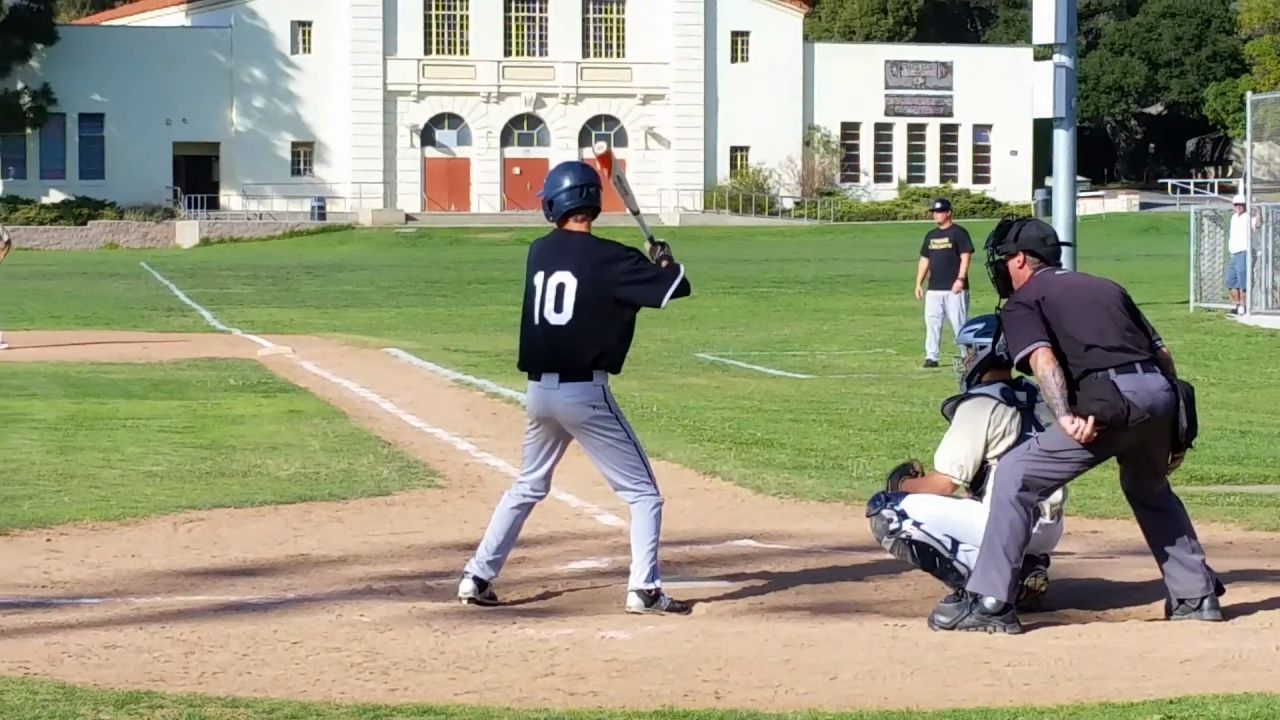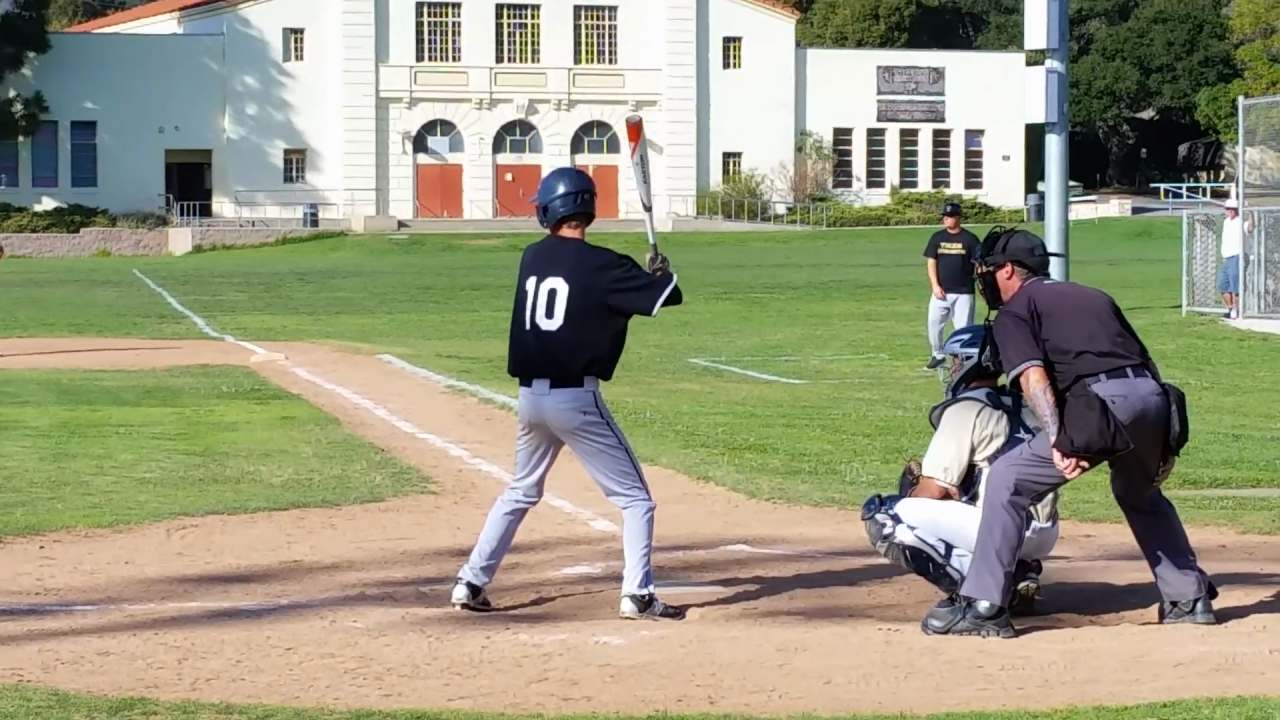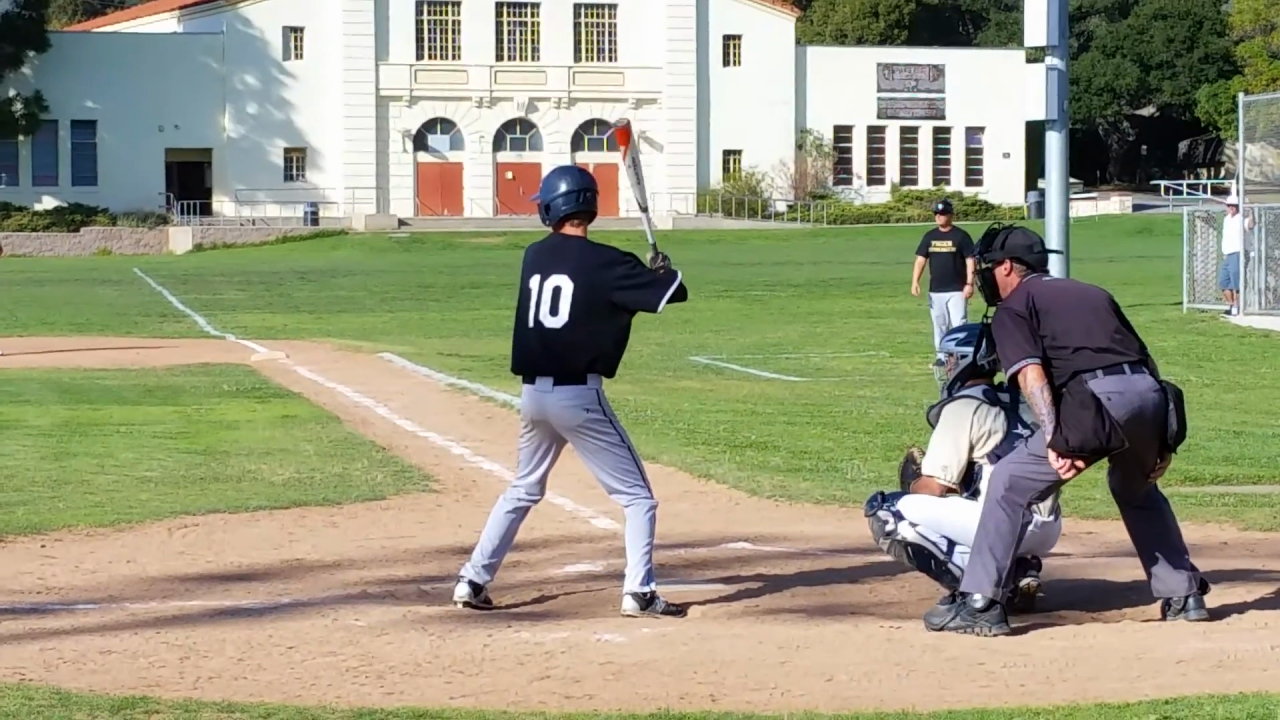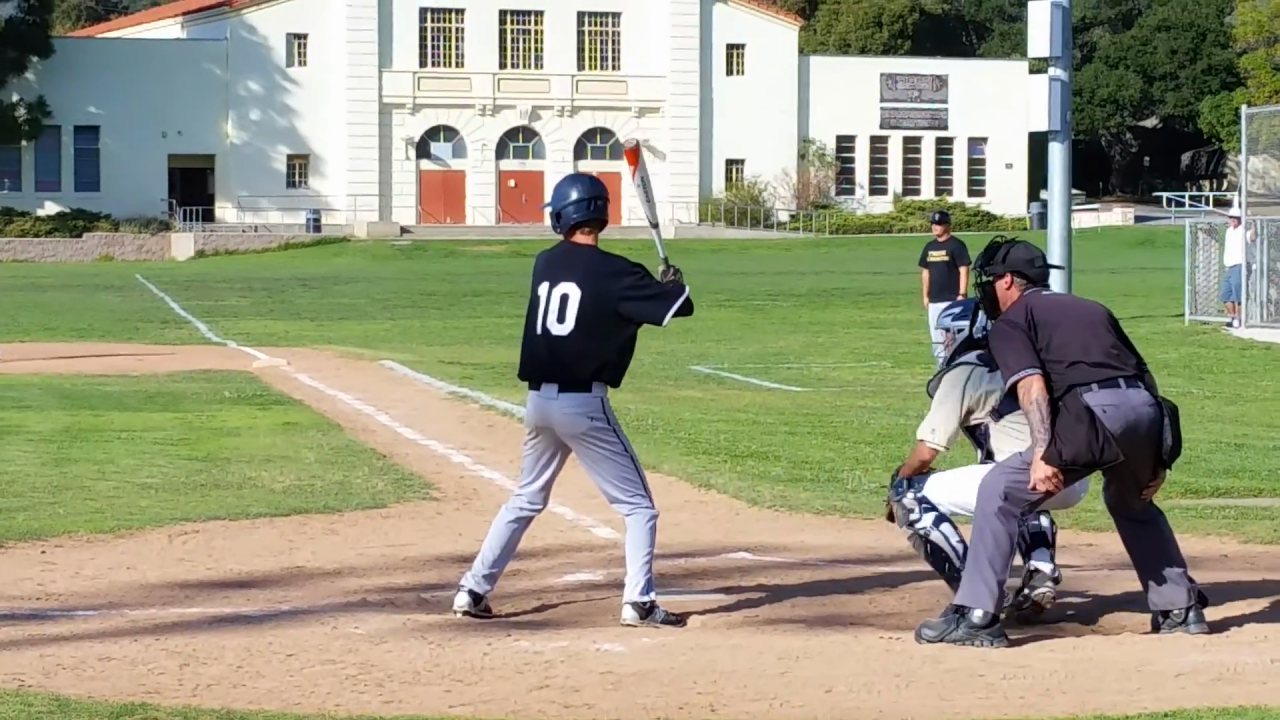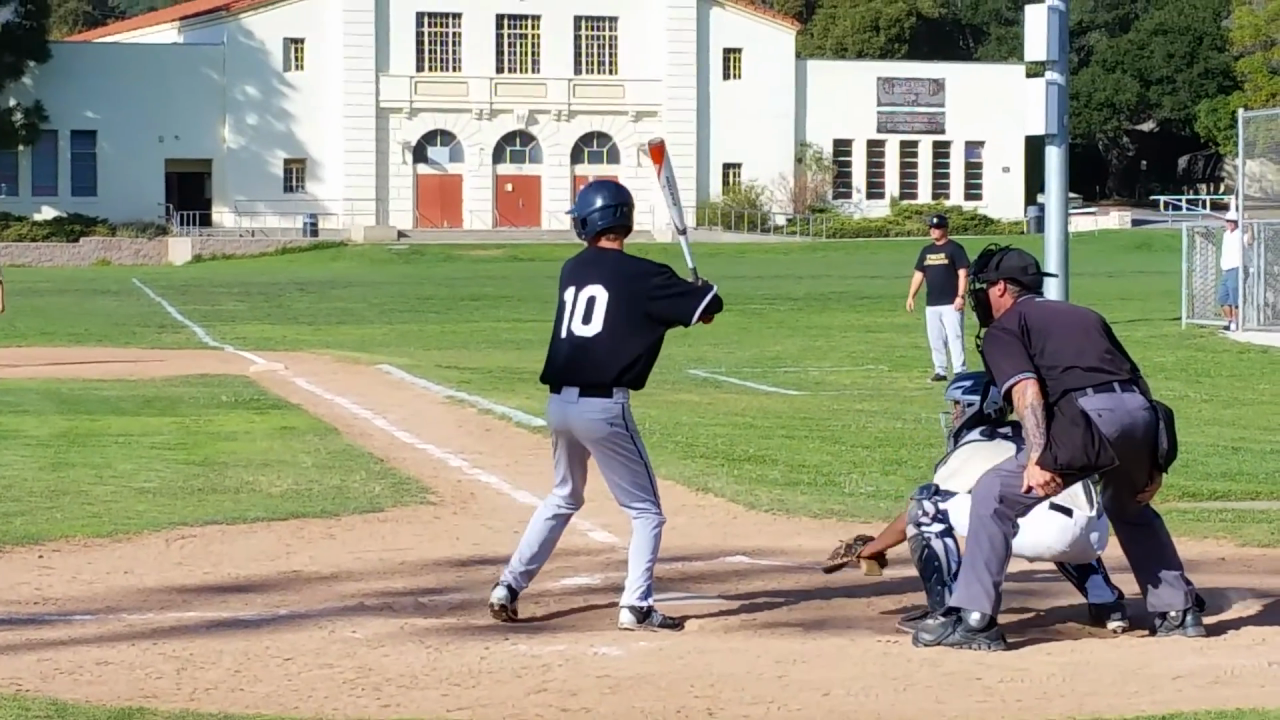
dt=0.5s
person 1, frame 1
left shoulder: (538, 251)
right shoulder: (609, 257)
right elbow: (677, 287)
left wrist: (643, 266)
right wrist: (663, 262)
left hip: (540, 390)
right hip: (585, 392)
left knee: (527, 487)
right knee: (643, 493)
left ankle: (477, 577)
right ankle: (644, 590)
person 1, frame 2
left shoulder: (531, 257)
right shoulder: (601, 264)
right elbow: (669, 296)
left wrist: (638, 276)
right wrist: (658, 272)
left hip: (531, 395)
right hip: (575, 398)
left knee: (519, 492)
right knee: (636, 499)
left ankle: (470, 583)
right ankle: (638, 595)
person 1, frame 3
left shoulder: (533, 255)
right shoulder: (605, 262)
right elbow: (674, 292)
left wrist: (639, 274)
right wrist: (659, 270)
left hip: (534, 393)
right hip: (578, 395)
left knee: (522, 490)
right knee: (637, 496)
left ankle: (472, 581)
right ankle: (640, 593)
person 1, frame 4
left shoulder: (545, 262)
right shoulder: (613, 271)
right elbow: (679, 306)
left wrist: (650, 286)
right wrist: (671, 282)
left hip: (540, 400)
right hip: (583, 403)
left knee: (526, 499)
right knee: (638, 506)
left ankle: (472, 590)
right ankle: (639, 603)
person 1, frame 5
left shoulder: (572, 269)
right shoulder: (642, 274)
right elbow: (709, 306)
left wrist: (679, 306)
right wrist: (697, 297)
left hip: (560, 402)
right hip: (603, 407)
left knee: (563, 499)
right knee: (645, 511)
left ankle: (510, 585)
right ankle: (637, 606)
person 2, frame 1
left shoulder: (1023, 301)
right shoulder: (1107, 287)
left elbow: (1042, 358)
right elbow: (1161, 353)
left wrist: (1065, 417)
right wrist: (1173, 428)
left hip: (1111, 401)
right hip: (1159, 393)
left knee: (1016, 476)
right knee: (1150, 489)
left ankle: (990, 603)
right ankle: (1197, 596)
person 2, frame 2
left shoulder: (1013, 310)
right shoulder: (1094, 295)
left elbow: (1033, 377)
left wrist: (1057, 441)
right wrist: (1163, 439)
left hip: (1103, 405)
right hip: (1153, 397)
left knee: (1007, 479)
right knee: (1141, 494)
left ankle: (984, 607)
right ankle: (1190, 598)
person 2, frame 3
left shoulder: (1012, 308)
right shoulder: (1094, 293)
left elbow: (1032, 375)
left wrist: (1053, 441)
right wrist: (1158, 441)
left hip: (1100, 402)
right hip: (1152, 396)
left knee: (1009, 482)
right knee: (1137, 490)
left ankle: (979, 603)
right ankle: (1183, 595)
person 2, frame 4
left shoulder: (1010, 321)
right shoulder: (1093, 308)
left elbow: (1032, 386)
left wrist: (1043, 453)
right wrist: (1154, 457)
left hip: (1094, 414)
right hip: (1146, 410)
left knee: (1000, 491)
right knee: (1132, 503)
left ankle: (977, 616)
right ankle: (1181, 609)
person 2, frame 5
left shoulder: (1003, 327)
right shoulder: (1086, 315)
left elbow: (1027, 389)
left wrist: (1039, 457)
right wrist: (1151, 461)
left hip: (1090, 418)
right hip: (1142, 416)
left knee: (994, 494)
right knee: (1131, 508)
left ankle: (975, 620)
right ankle: (1179, 611)
person 3, frame 1
left shoulder: (979, 403)
right shoulder: (1036, 398)
left elbow: (944, 485)
left wrist: (903, 484)
right hip: (1048, 529)
left knee: (885, 511)
right ankle: (1026, 568)
person 3, frame 2
left shoulder: (965, 408)
right shoulder: (1023, 406)
left elbow: (934, 489)
left wrist: (910, 493)
right hip: (1044, 533)
left knee: (881, 515)
right ankle: (1018, 573)
person 3, frame 3
left shoulder: (962, 406)
right shoulder: (1021, 403)
left elbow: (934, 488)
left wrist: (913, 483)
right wrist: (928, 469)
right hip: (1047, 529)
left knee: (883, 511)
right ankle: (1020, 570)
person 3, frame 4
left shoulder: (961, 373)
left elbow: (926, 452)
left wrist: (901, 479)
right hip: (1072, 480)
left knee: (909, 498)
right ankle: (1040, 578)
person 3, frame 5
left shoulder: (971, 449)
right shoulder: (1026, 436)
left elbow: (920, 512)
left wrist: (872, 547)
left hip: (1053, 529)
right hip: (1095, 533)
left knee: (927, 504)
right ankle: (1107, 605)
